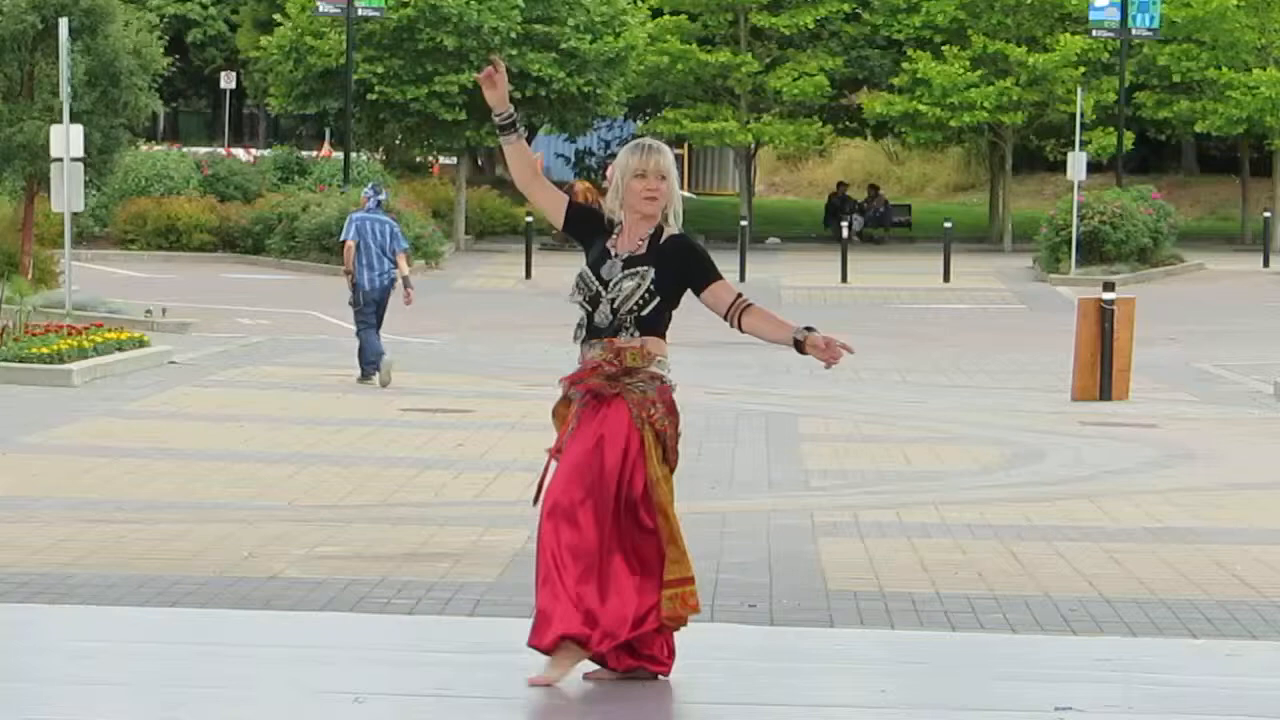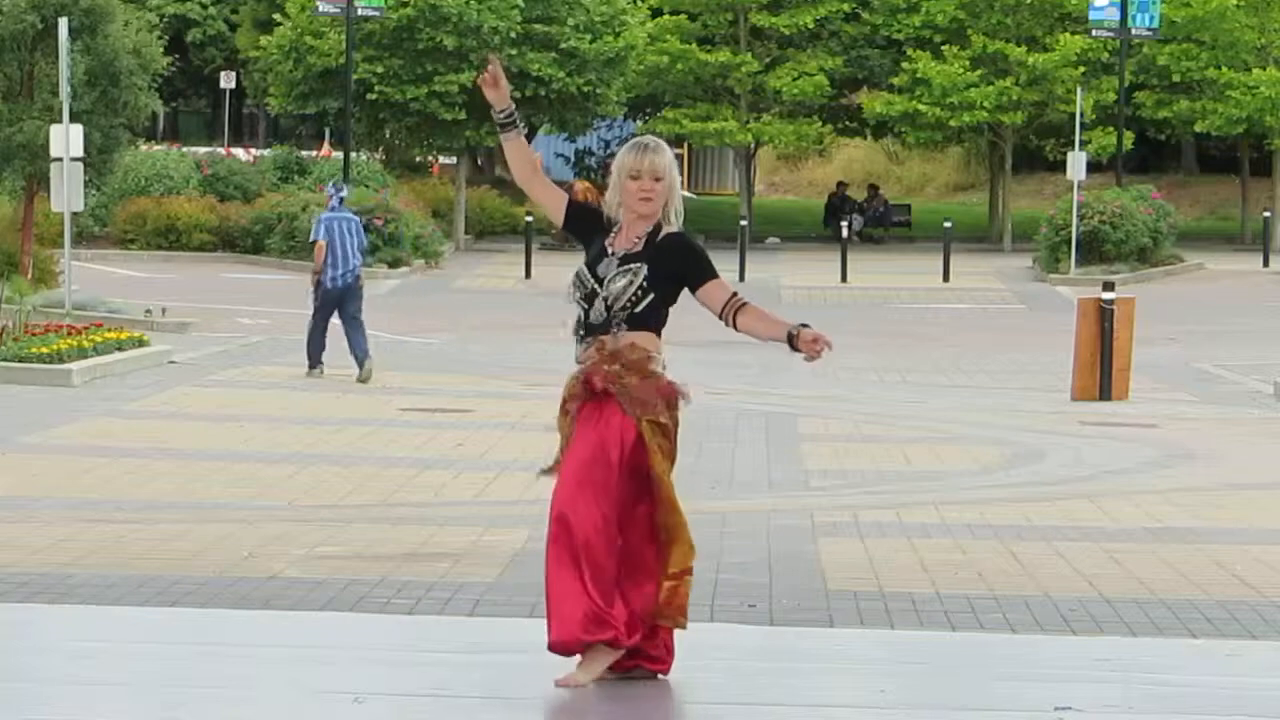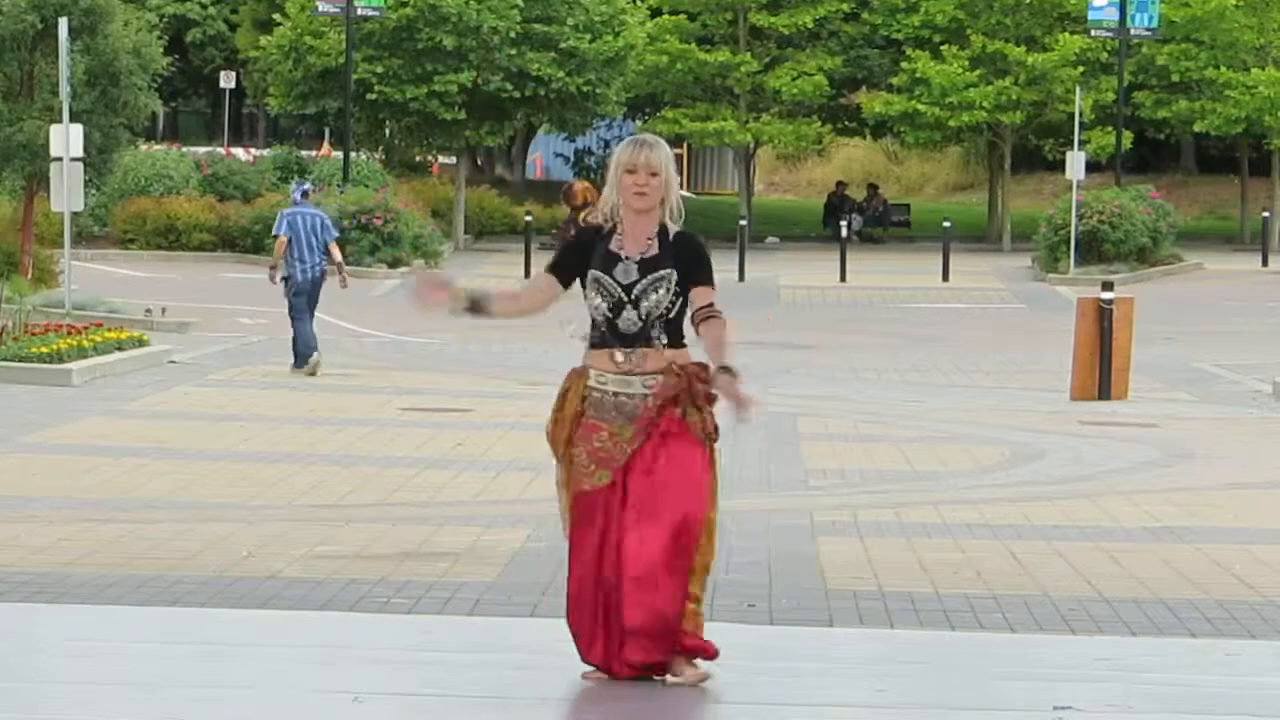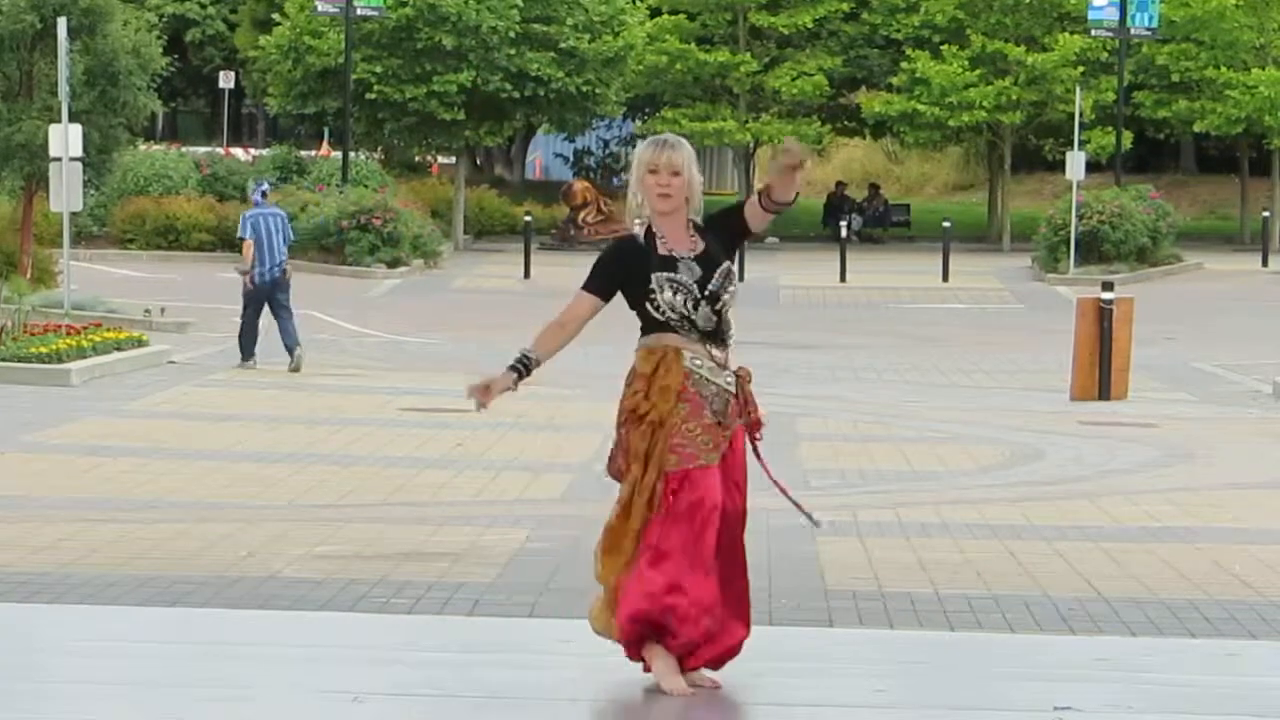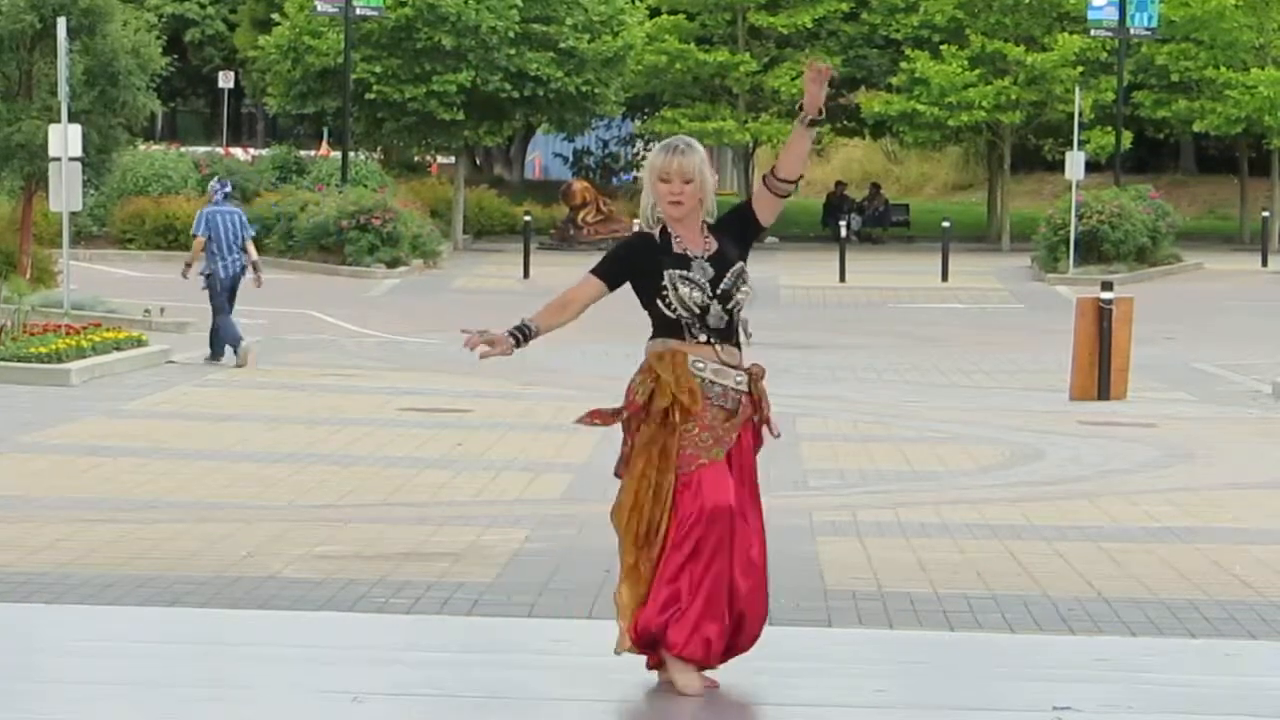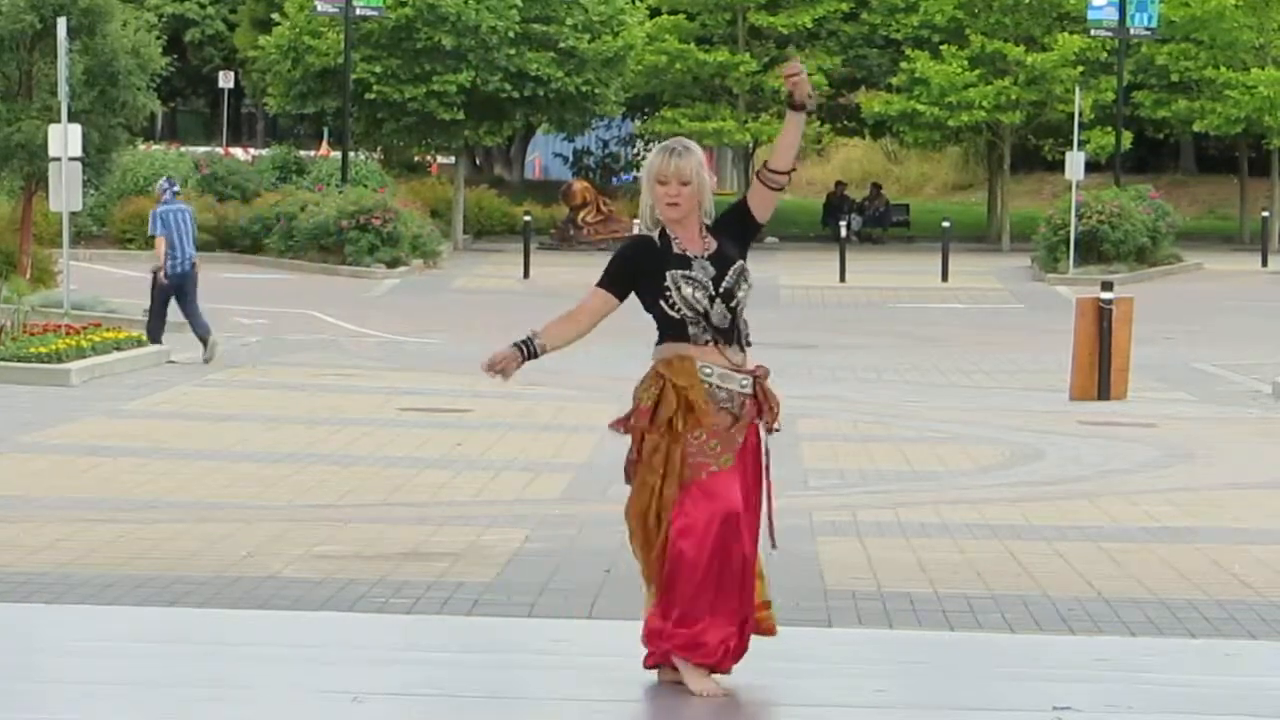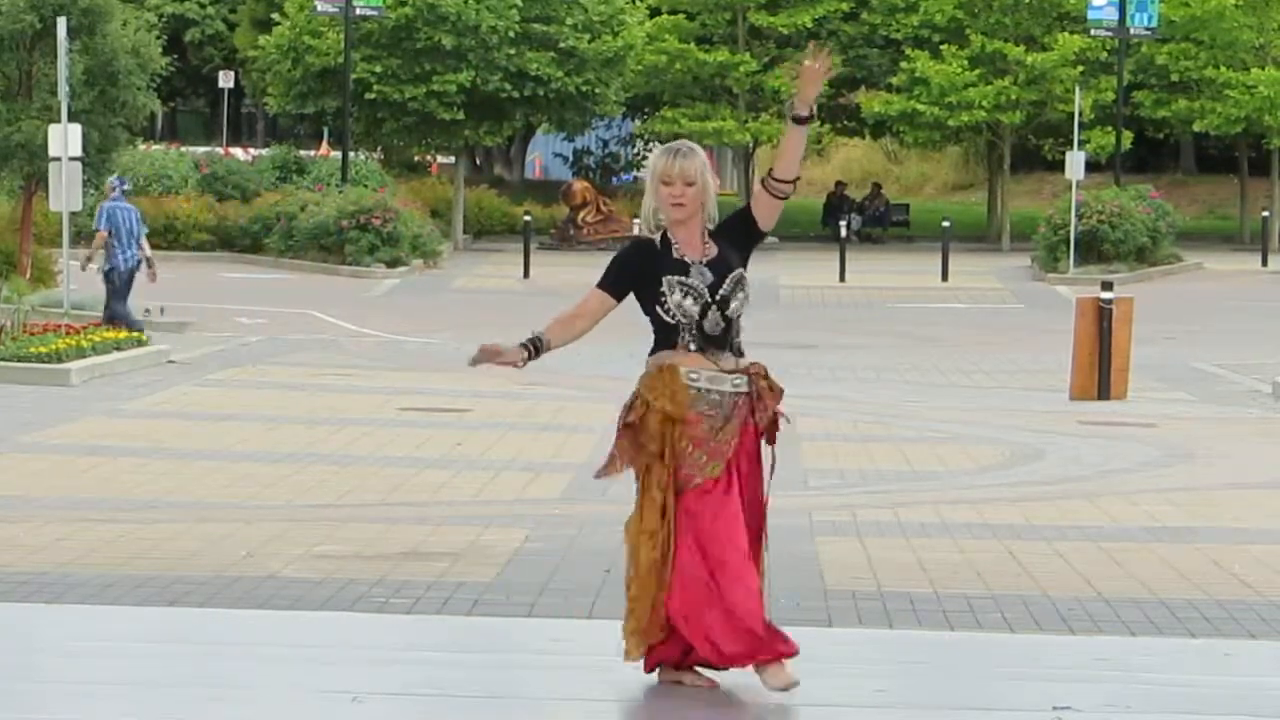
dt=0.5s
person 1, frame 1
left shoulder: (679, 250)
right shoulder: (595, 231)
left elbow: (737, 309)
right elbow: (530, 182)
left wrist: (802, 338)
right wrist: (503, 111)
left hip: (633, 391)
right hip: (593, 391)
left knee: (573, 506)
right knee: (615, 520)
left ankle: (573, 637)
right ankle: (637, 652)
person 1, frame 2
left shoulder: (677, 248)
right shoulder: (595, 229)
left elbow: (731, 306)
right elbow: (531, 180)
left wrist: (792, 333)
right wrist: (504, 109)
left hip: (628, 392)
right hip: (595, 392)
left knee: (583, 508)
right knee: (618, 519)
left ankle: (606, 637)
right ankle: (637, 650)
person 1, frame 3
left shoulder: (687, 248)
right shoulder: (590, 242)
left elbow: (708, 316)
right elbow: (530, 299)
left wrist: (723, 371)
right wrist: (465, 299)
left hip: (669, 403)
right hip: (599, 403)
left knee: (665, 525)
right knee: (601, 529)
left ankle: (675, 649)
right ankle: (614, 650)
person 1, frame 4
left shoulder: (718, 233)
right shoulder: (625, 252)
left elbow: (776, 201)
right elbow: (571, 318)
left wrist: (787, 168)
right wrist: (513, 373)
left hip: (721, 399)
right hip: (667, 391)
left knee: (718, 526)
right knee: (688, 510)
left ankle: (688, 650)
right ankle: (657, 637)
person 1, frame 5
left shoulder: (730, 233)
right shoulder: (639, 248)
left elbow: (781, 182)
right elbow: (574, 299)
left wrist: (809, 113)
right wrist: (512, 336)
left hip: (731, 399)
right hip: (675, 393)
left knee: (733, 530)
right knee: (701, 509)
left ankle: (684, 650)
right ankle: (675, 645)
person 1, frame 6
left shoulder: (729, 233)
right shoulder: (640, 251)
left elbow: (775, 175)
right elbow: (584, 315)
left wrist: (798, 105)
right wrist: (523, 351)
left hip: (735, 400)
right hip: (683, 397)
left knee: (729, 522)
right knee: (704, 517)
left ankle: (675, 655)
right ankle: (687, 647)
person 1, frame 7
left shoulder: (731, 239)
right shoulder: (642, 255)
left elbow: (780, 183)
right elbow: (582, 316)
left wrist: (802, 107)
right wrist: (525, 349)
left hip: (733, 402)
right hip: (675, 402)
left knee: (730, 525)
right knee: (703, 524)
left ankle: (674, 656)
right ankle: (752, 649)
person 2, frame 1
left shoulder: (356, 218)
right shoulder: (391, 224)
left elbow: (349, 245)
right elbow: (401, 256)
left wrist: (348, 271)
right wrist: (407, 285)
left hip: (364, 282)
right hip: (385, 282)
left knee: (365, 328)
right knee: (372, 327)
left ankle: (381, 359)
right ankle: (368, 372)
person 2, frame 2
left shoulder: (323, 219)
right shoulder: (354, 220)
left elbow: (321, 245)
left wrist: (316, 272)
left hip: (329, 280)
right hip: (352, 281)
left knee: (318, 324)
right knee: (354, 324)
left ankle: (315, 365)
right ankle: (364, 359)
person 2, frame 3
left shoulder: (286, 214)
right shoulder: (320, 215)
left elbow: (281, 241)
right elbow: (332, 245)
left wrist: (273, 267)
right wrist: (341, 271)
left hip: (297, 274)
right hip: (317, 273)
left knee: (299, 318)
right knee: (307, 316)
left ankle: (312, 354)
right ankle: (300, 361)
person 2, frame 4
left shoulder: (249, 216)
right shoulder: (281, 215)
left elbow: (248, 245)
left wrist: (246, 272)
left hip: (258, 275)
right hip: (280, 274)
left knee: (250, 318)
right knee: (284, 316)
left ankle: (248, 358)
right ankle: (295, 349)
person 2, frame 5
left shoulder: (206, 212)
right shoulder: (238, 213)
left elbow: (200, 241)
right elbow: (249, 243)
left wrist: (188, 264)
right wrist: (257, 270)
left hip: (217, 270)
right hip: (237, 269)
left knee: (220, 316)
right knee: (224, 312)
left ankle: (240, 345)
right ankle: (216, 353)
person 2, frame 6
left shoulder: (158, 212)
right shoulder: (186, 209)
left elbow: (160, 241)
left wrist: (159, 268)
left hip: (169, 268)
right hip: (188, 267)
left knee: (157, 311)
right knee: (191, 309)
right ankle: (208, 339)
person 2, frame 7
left shoulder: (105, 207)
right shoulder: (133, 209)
left elbow: (102, 235)
right elbow: (143, 238)
left wrist: (88, 256)
right wrist: (151, 264)
left hip: (116, 263)
right hip: (133, 262)
left knee: (116, 306)
right knee: (116, 303)
left ankle: (138, 328)
